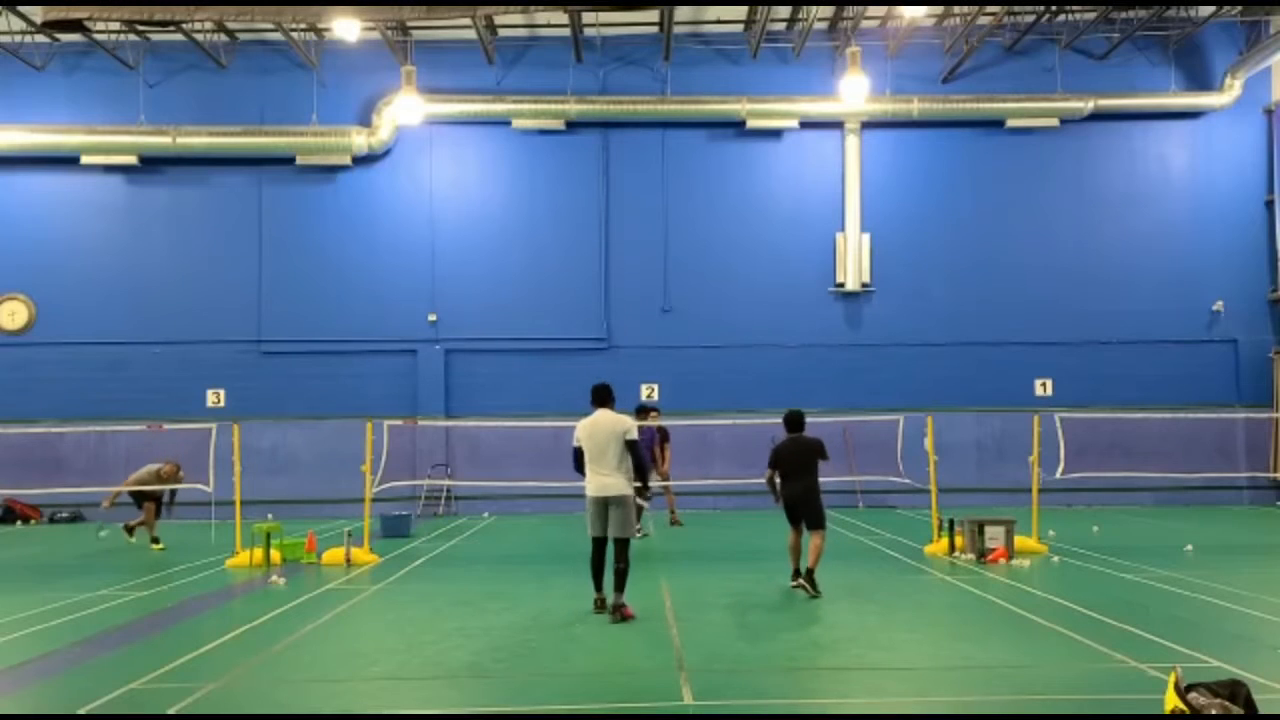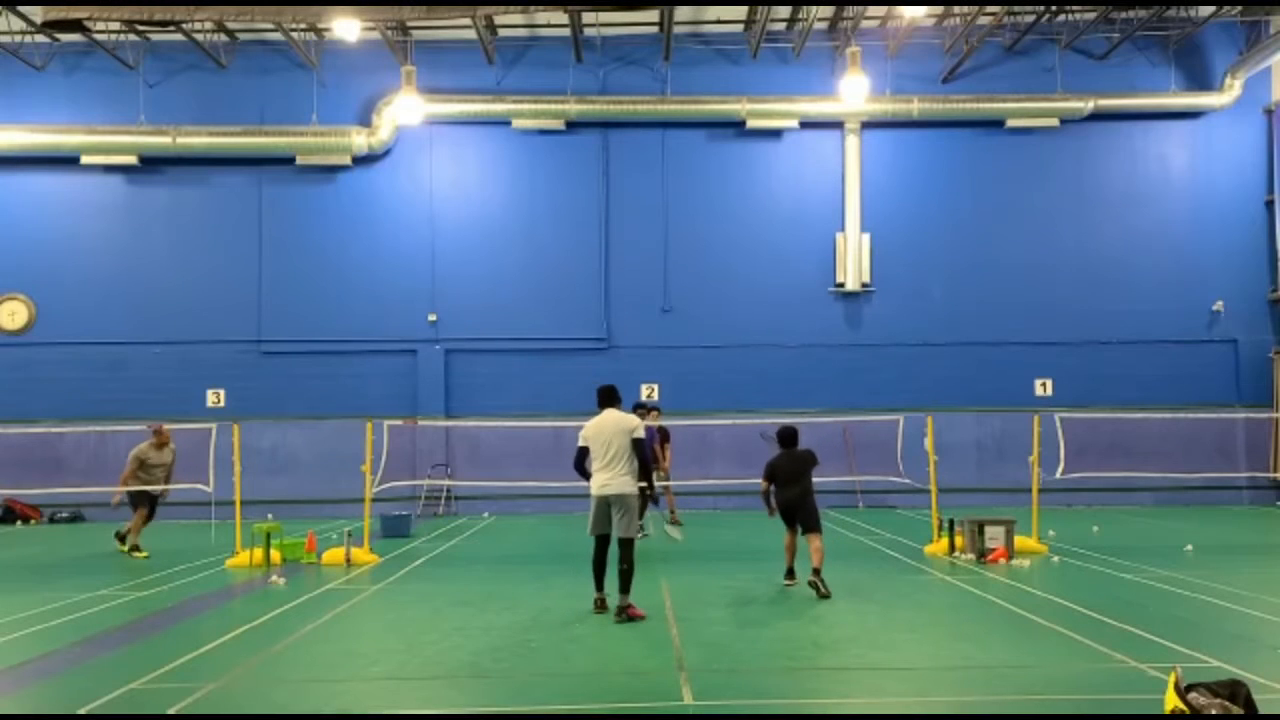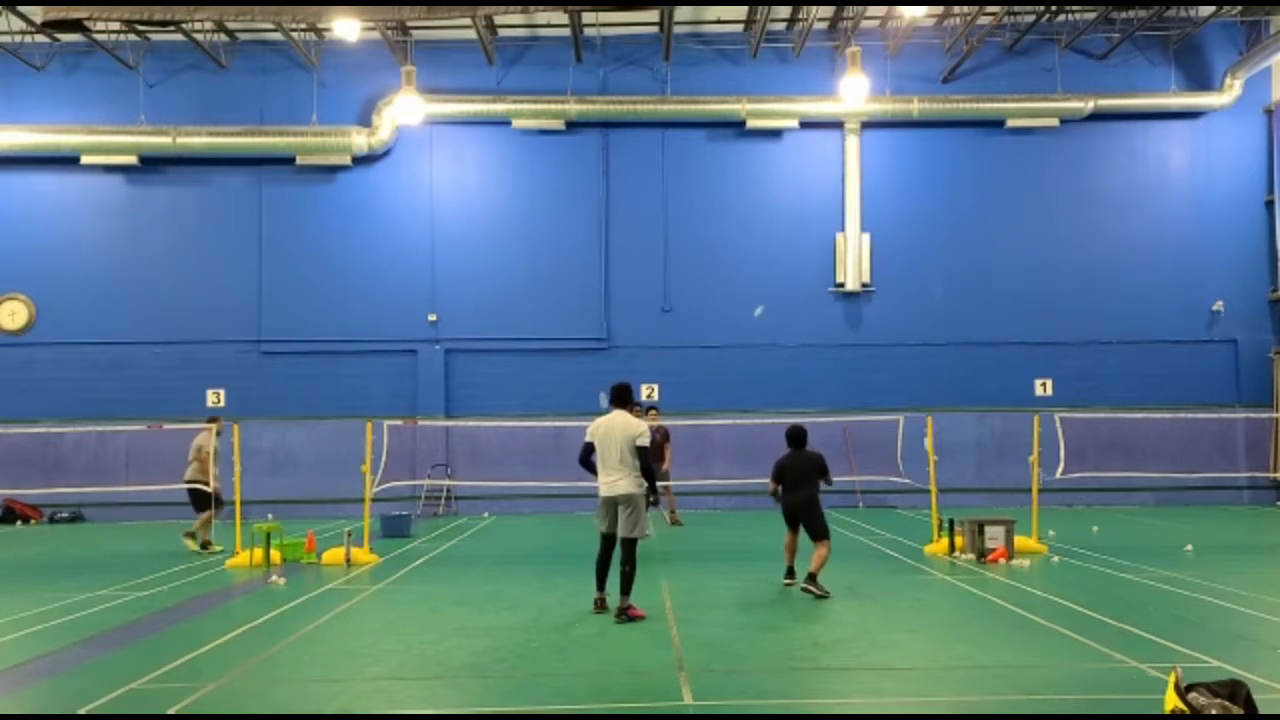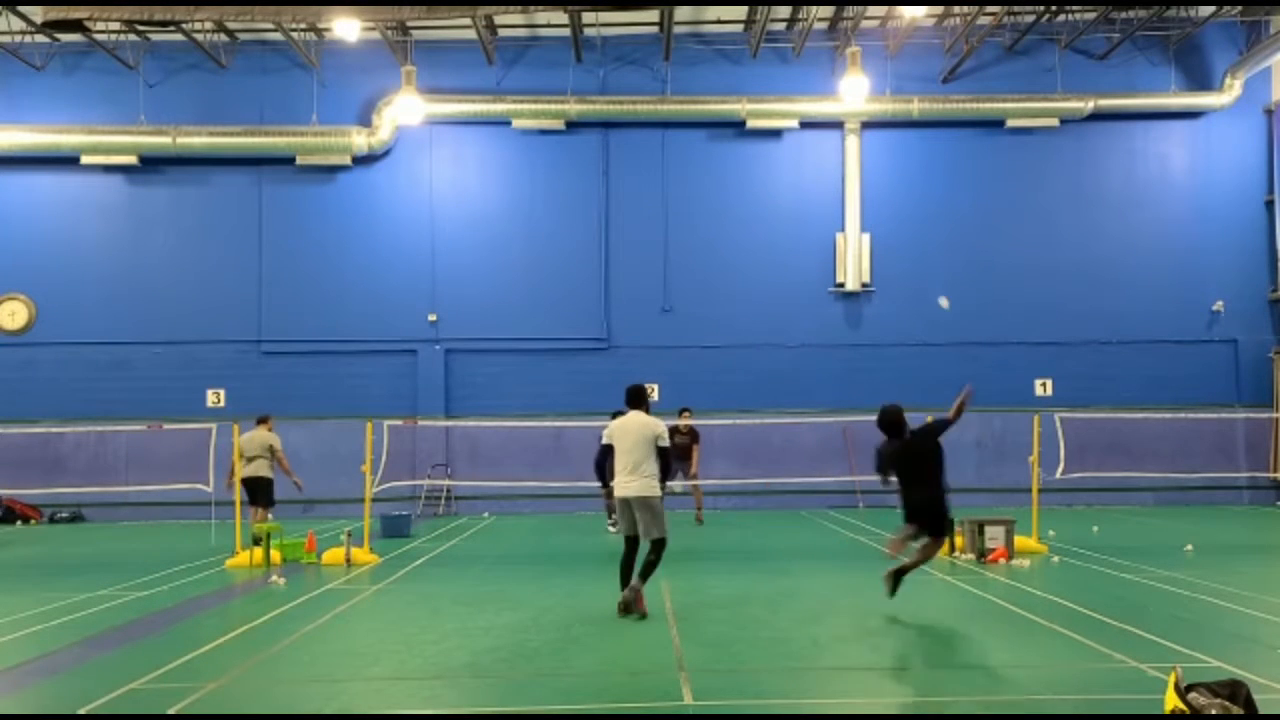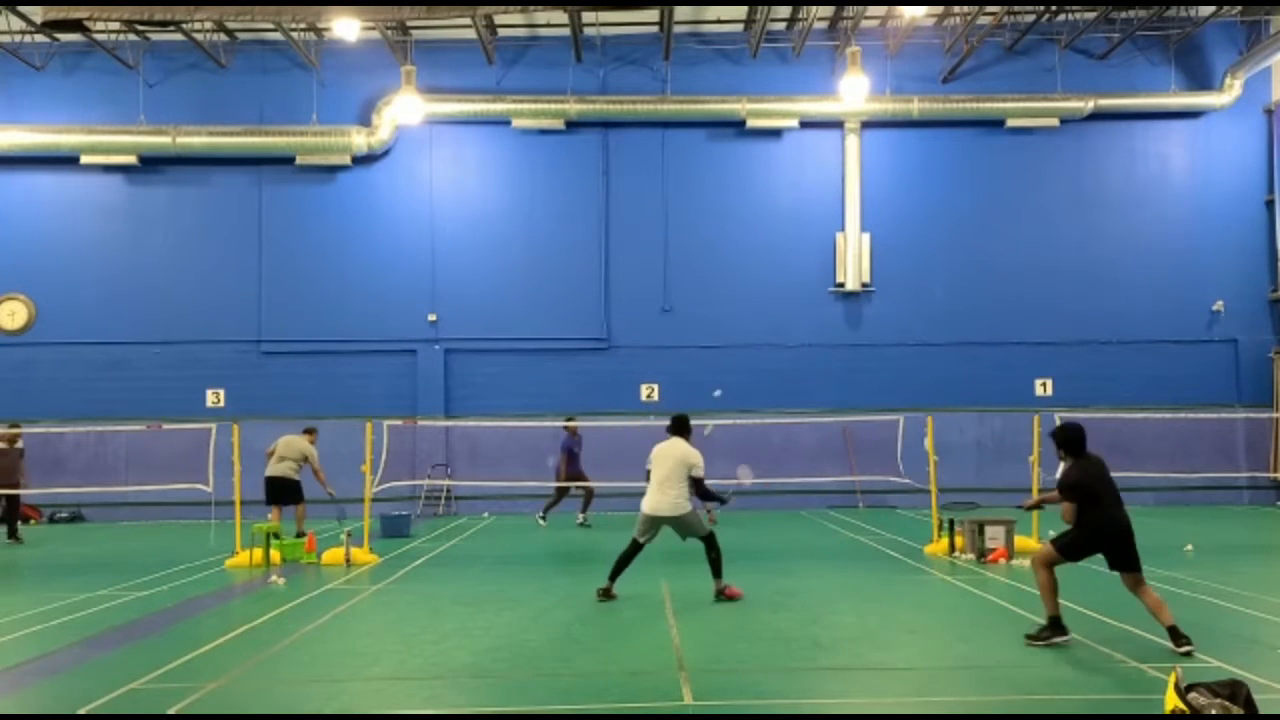
dt=0.7s
person 1, frame 1
left shoulder: (581, 426)
right shoulder: (625, 422)
left elbow: (578, 465)
right elbow: (637, 458)
right wrist: (645, 484)
left hip: (594, 491)
right hip: (621, 490)
left knee: (598, 545)
right knee: (621, 547)
left ankle: (599, 598)
right ankle: (618, 602)
person 1, frame 2
left shoulder: (589, 427)
right shoulder: (632, 421)
left elbow: (578, 464)
right elbow: (643, 457)
right wrist: (650, 486)
left hip: (598, 490)
right hip: (625, 489)
left knee: (601, 544)
right knee: (626, 547)
left ankle: (599, 598)
right ankle: (623, 605)
person 1, frame 3
left shoulder: (596, 425)
right shoulder: (638, 426)
left elbow: (583, 459)
right elbow: (645, 464)
right wrist: (653, 491)
left hip: (606, 491)
right hip: (632, 491)
left knee: (606, 545)
right knee: (628, 548)
left ankle: (600, 598)
right ankle: (624, 607)
person 1, frame 4
left shoulder: (613, 426)
right shoulder: (656, 425)
left elbow: (600, 461)
right elbow: (666, 462)
left wrist: (606, 486)
right wrist: (662, 481)
left hip: (621, 492)
right hip: (647, 491)
left knee: (630, 545)
right knee: (658, 543)
left ankle: (627, 598)
right ankle: (634, 589)
person 1, frame 5
left shoulder: (657, 449)
right shoulder: (693, 455)
right elbow: (700, 490)
right wrist: (721, 499)
left hip: (651, 508)
right hip: (678, 509)
left knee: (633, 548)
right knee: (710, 540)
left ankle: (608, 587)
right ankle: (720, 588)
person 2, frame 1
left shoulder: (778, 449)
right shoulder: (815, 444)
left elbow: (769, 477)
right elbow: (824, 458)
left wrist: (775, 493)
left hip: (788, 497)
right hip: (810, 495)
left knee: (795, 531)
right knee: (817, 534)
left ankle: (796, 574)
right ankle: (808, 576)
person 2, frame 2
left shoulder: (773, 463)
right shoulder: (807, 455)
left elbow: (764, 488)
left wrist: (769, 506)
left hip: (783, 503)
right hip: (804, 500)
left knee: (791, 531)
right knee: (815, 538)
left ankle: (789, 573)
right ankle: (816, 574)
person 2, frame 3
left shoulder: (781, 463)
right shoulder: (816, 458)
left elbow: (772, 489)
right elbow: (827, 481)
left wrist: (778, 498)
left hip: (788, 505)
right hip: (809, 505)
left knee: (792, 533)
right knee: (823, 546)
left ankle: (790, 573)
right ankle: (811, 579)
person 2, frame 4
left shoulder: (885, 452)
right shoulder: (923, 435)
left elbow: (884, 475)
right elbow: (954, 415)
right wrist: (963, 398)
left hip: (912, 499)
right hip: (933, 499)
left knee: (915, 529)
right knee: (936, 541)
right ankle: (901, 571)
person 2, frame 5
left shoulder: (1070, 476)
right shoulder: (1096, 461)
left elbow: (1070, 518)
right wrist: (1042, 498)
left hip: (1090, 531)
right hip: (1120, 528)
left knee: (1040, 561)
right knee: (1139, 586)
left ankle: (1055, 626)
right ankle: (1177, 636)
